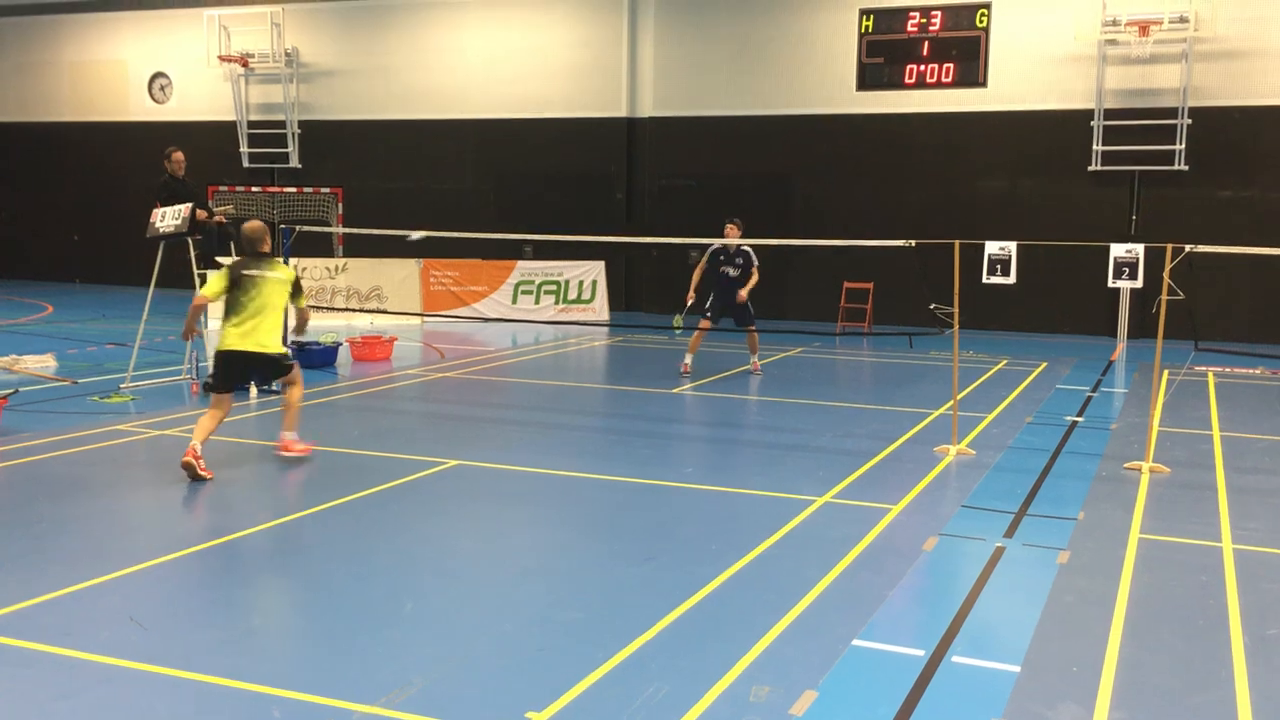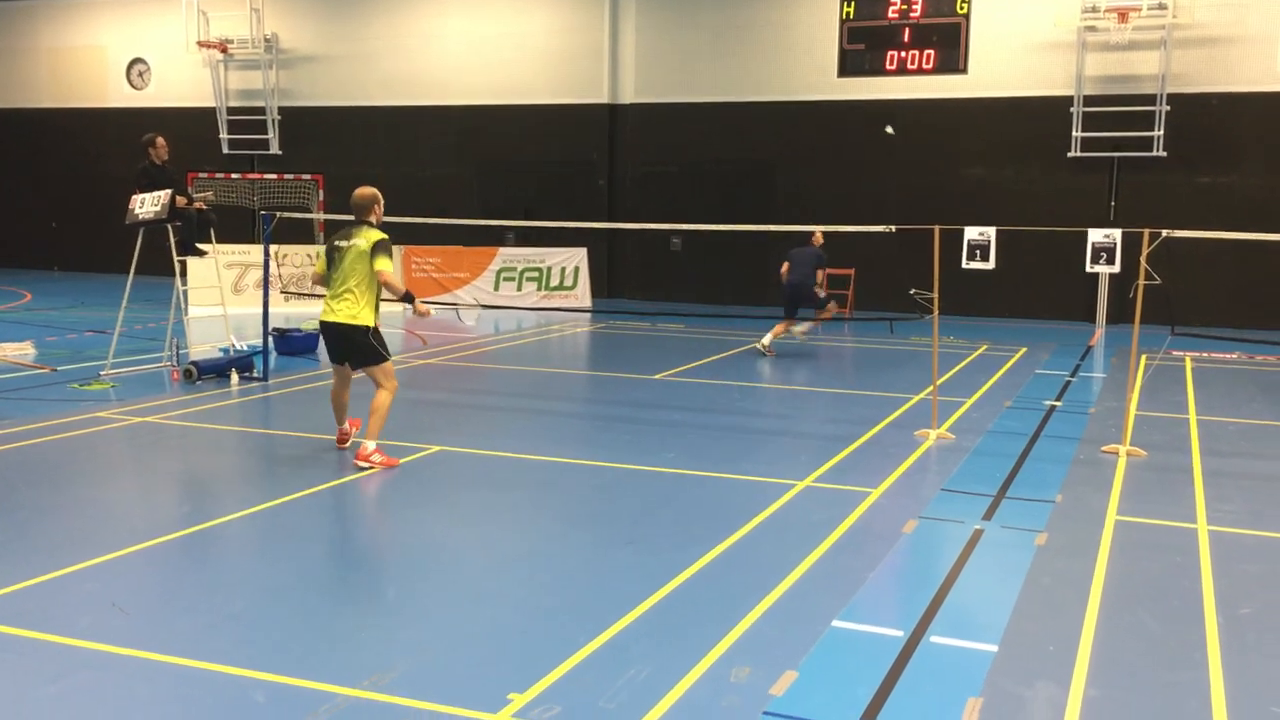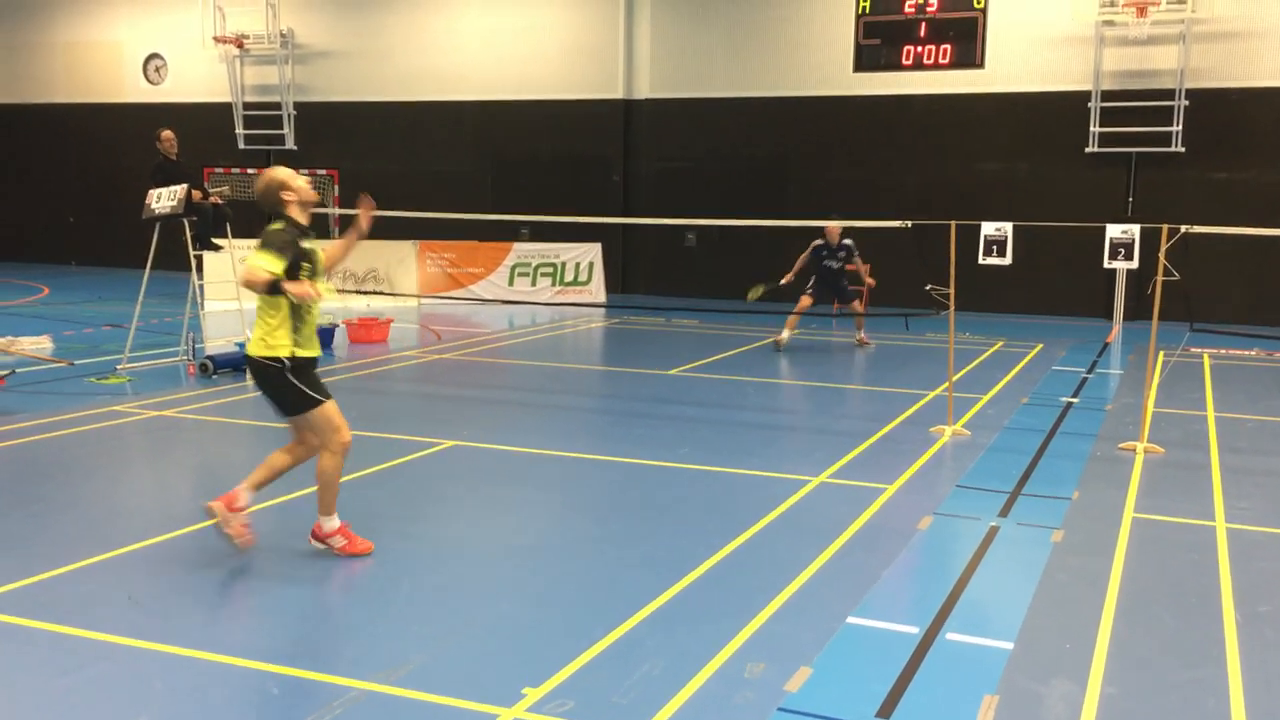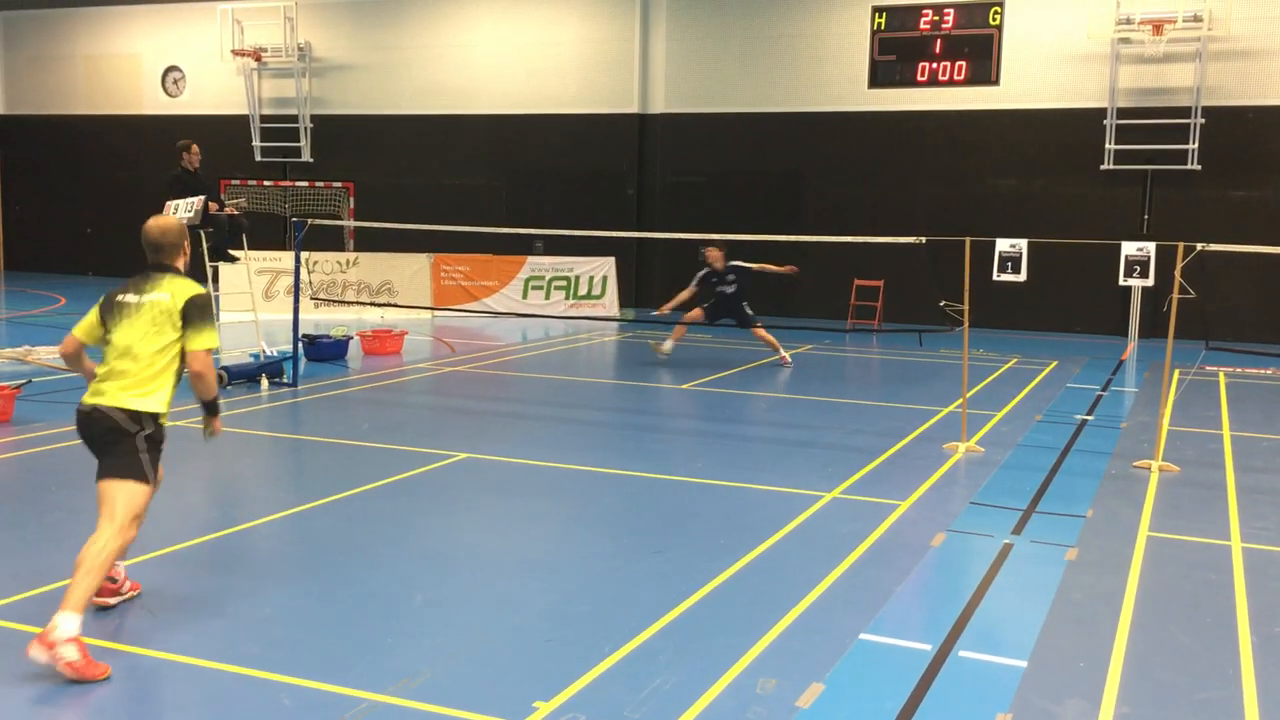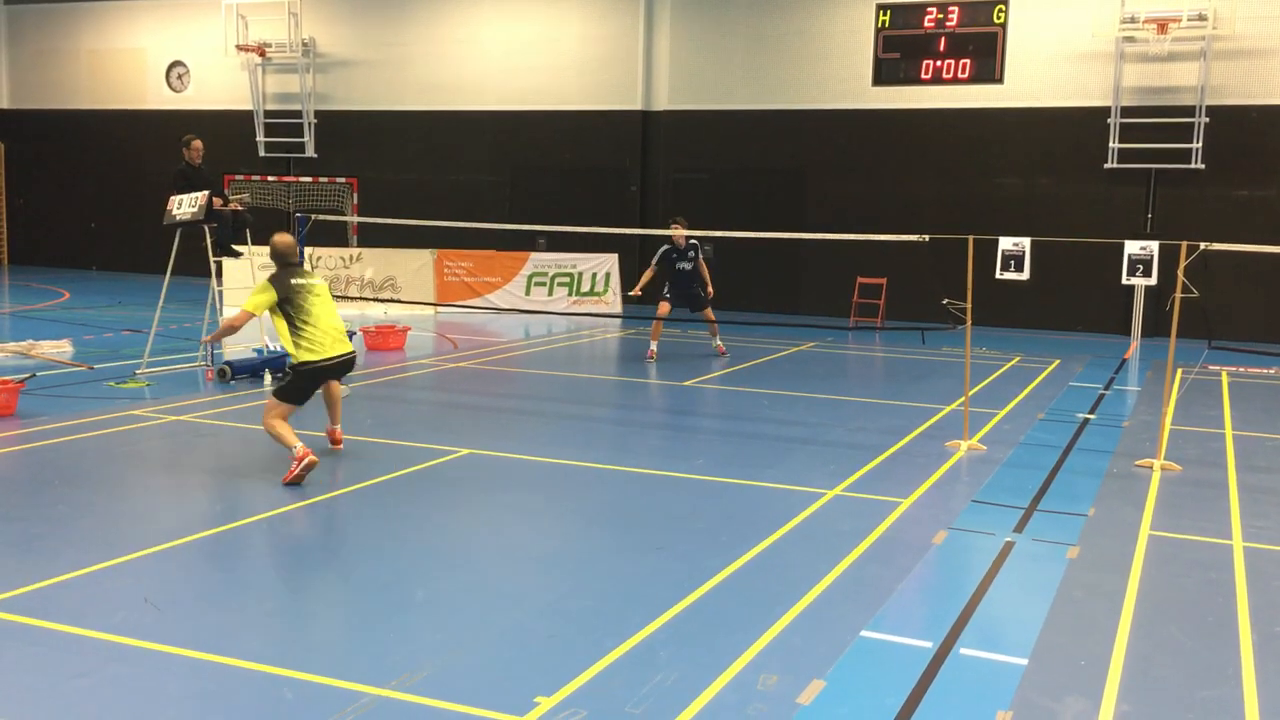
dt=1s
person 1, frame 1
left shoulder: (232, 269)
right shoulder: (287, 274)
left elbow: (199, 302)
right elbow: (303, 312)
left wrist: (189, 325)
right wrist: (300, 326)
left hip: (229, 350)
right hip: (266, 352)
left knee: (217, 410)
right knee: (295, 381)
left ankle: (194, 450)
right ankle: (288, 440)
person 1, frame 2
left shoulder: (337, 239)
right shoulder: (377, 239)
left elbow: (317, 278)
right elbow: (384, 277)
right wrist: (413, 301)
left hip: (330, 321)
right hip: (359, 324)
left knee: (342, 379)
right knee: (387, 384)
left ankle: (343, 431)
right ankle: (368, 449)
person 1, frame 3
left shoulder: (297, 235)
right shoulder: (283, 235)
left elbow: (318, 264)
right elbow: (249, 276)
left wrist: (357, 232)
right wrist: (286, 287)
left hip: (287, 358)
right hip: (282, 360)
left knee: (307, 444)
right knee: (337, 439)
left ankle: (236, 500)
right ankle: (329, 528)
person 1, frame 4
left shoulder: (118, 294)
right shoulder: (192, 296)
left elbow: (69, 349)
right elbow: (200, 367)
right wrist: (212, 413)
left hip: (95, 410)
right hip: (129, 419)
left knee: (147, 484)
right knee: (117, 528)
left ankle: (107, 579)
right ankle: (60, 634)
person 1, frame 5
left shoulder: (274, 282)
right shoulder: (317, 279)
left elbow: (238, 321)
left wrist: (214, 337)
left hip: (312, 362)
right hip: (345, 355)
left knee: (272, 419)
left ankle: (300, 452)
right ankle: (335, 432)
